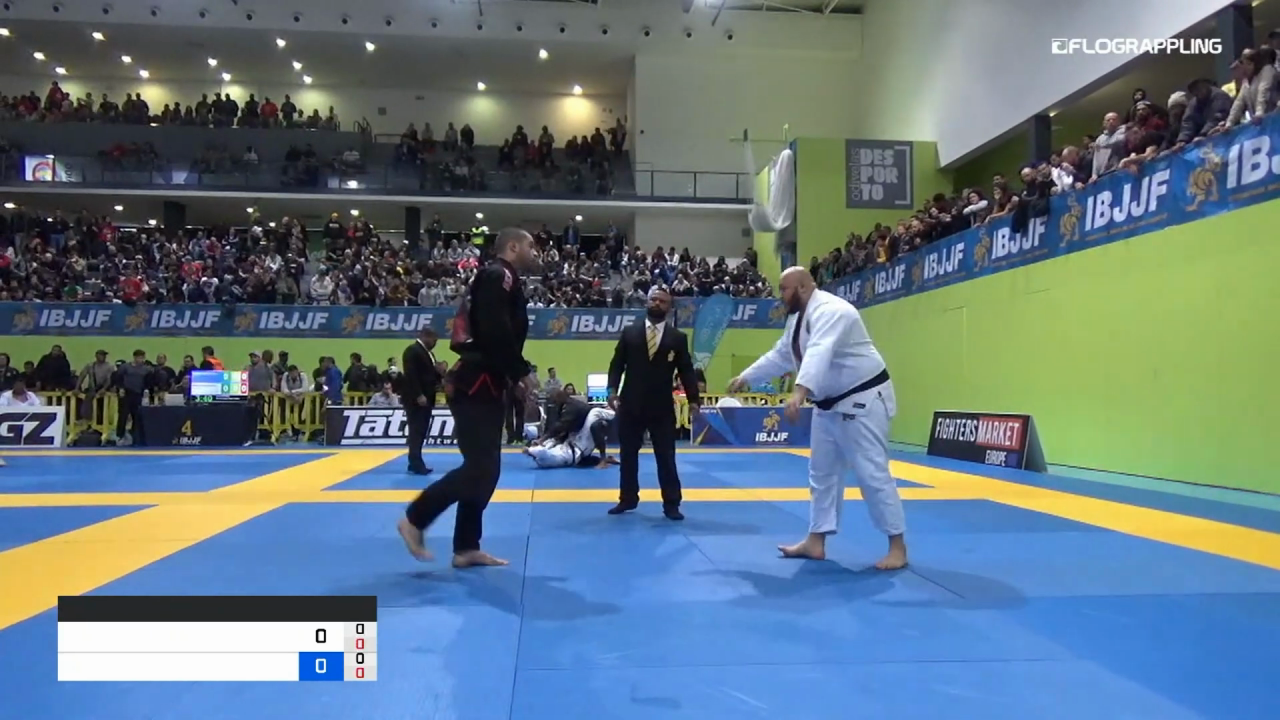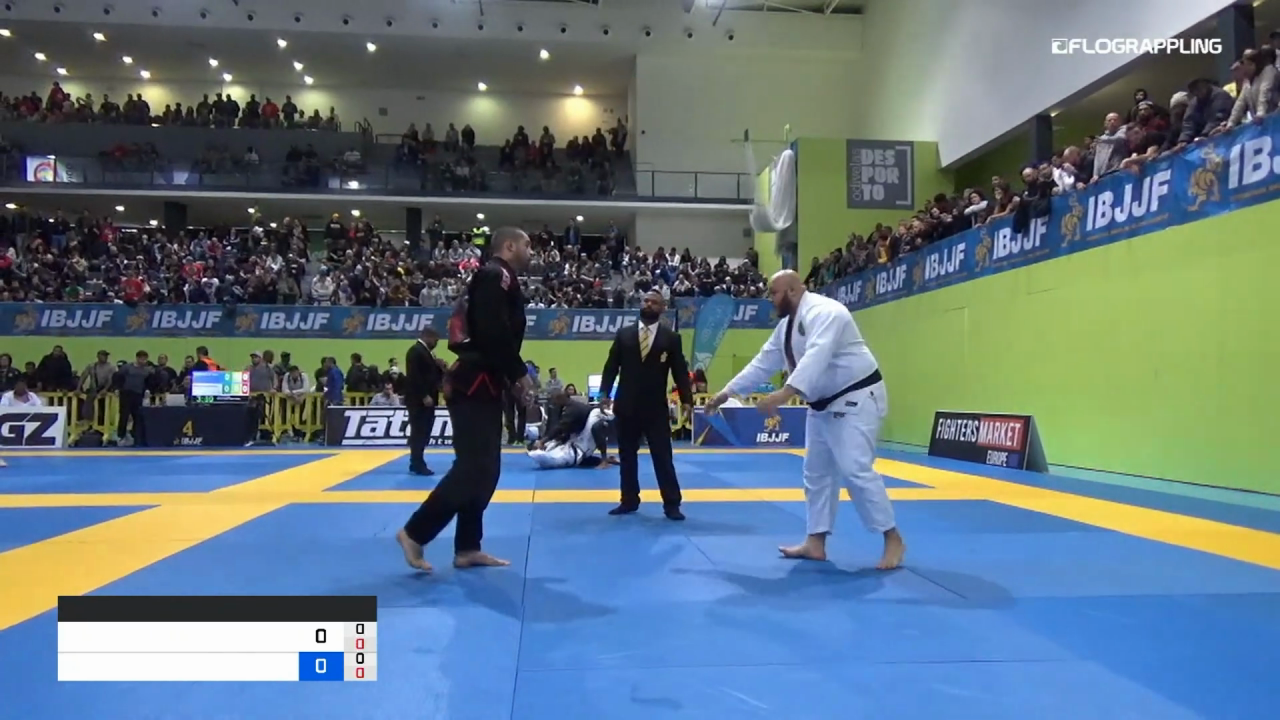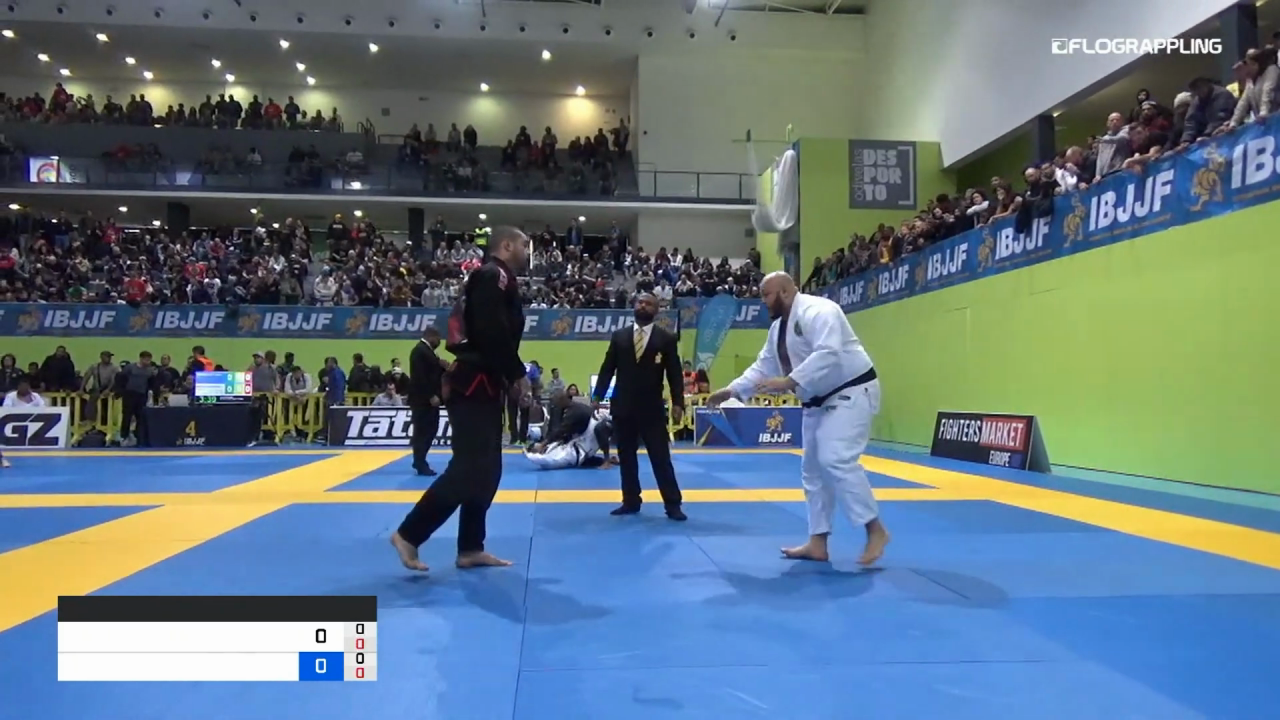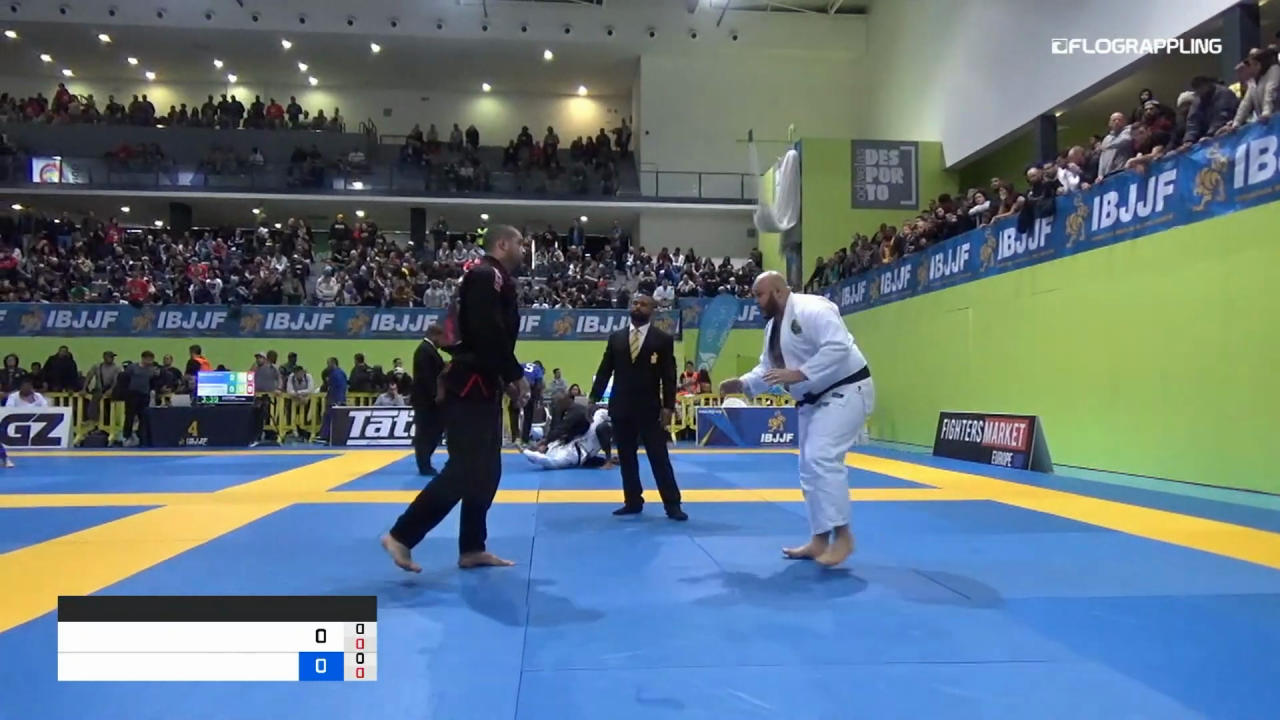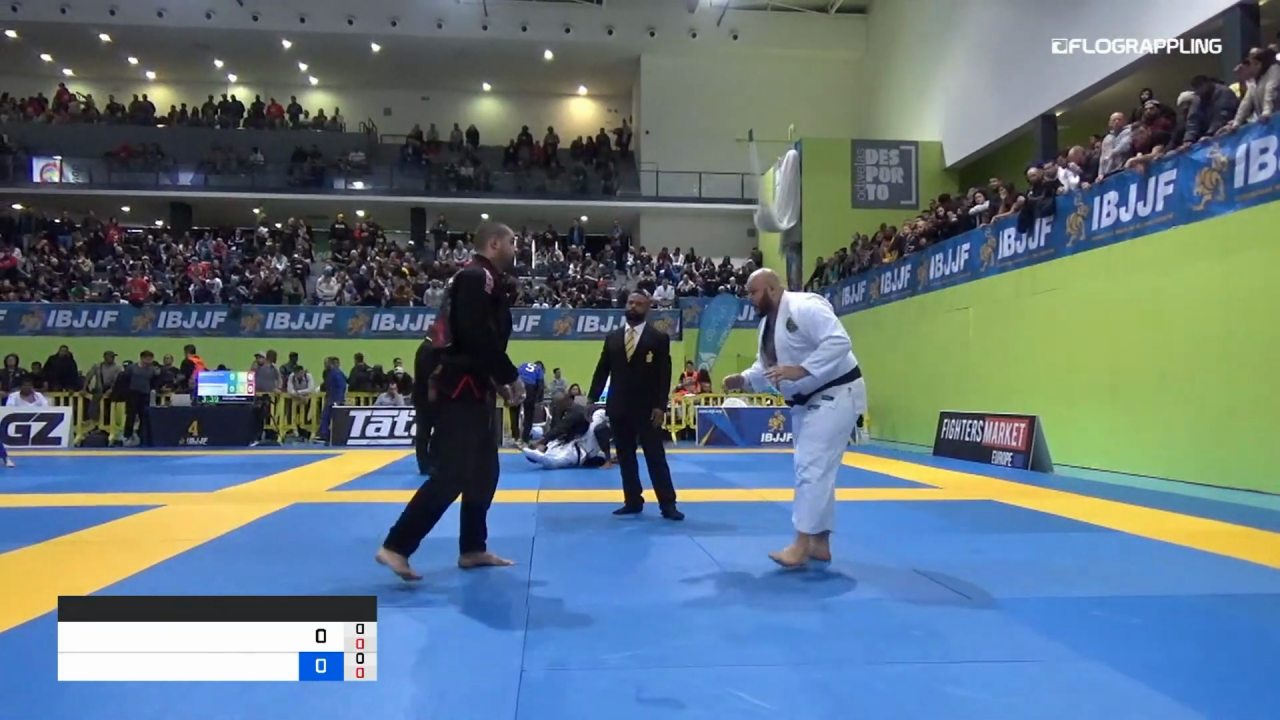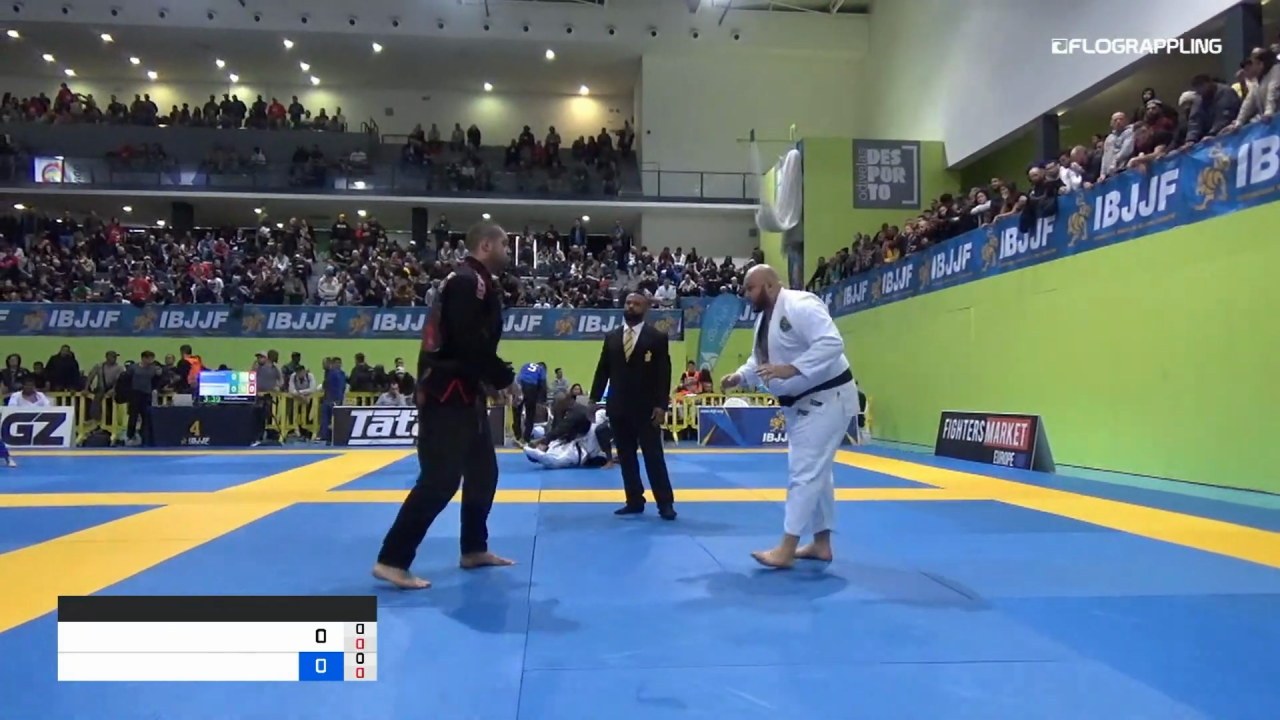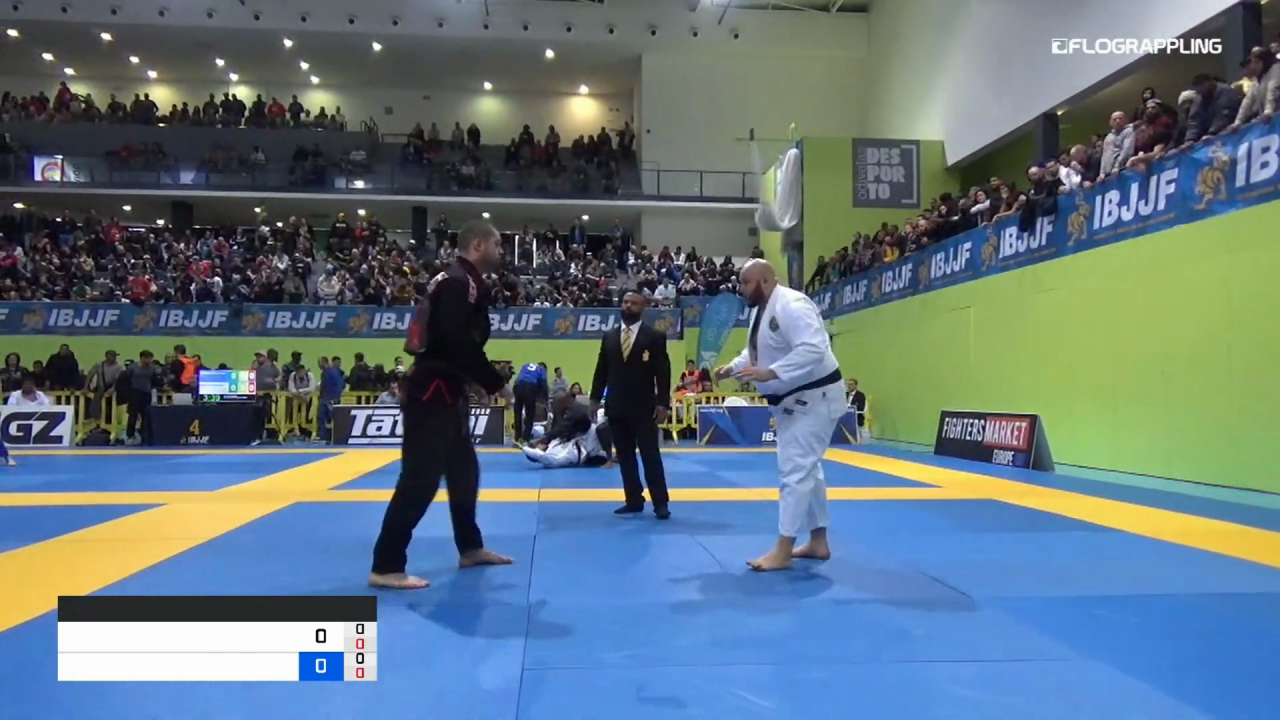
dt=0.1s
person 1, frame 1
left shoulder: (498, 280)
right shoulder: (498, 277)
right elbow: (495, 334)
left wrist: (513, 377)
right wrist: (520, 372)
left hip: (482, 384)
right hip: (477, 385)
left knee: (484, 469)
right knee: (478, 468)
left ankle: (466, 547)
right ankle: (416, 519)
person 1, frame 2
left shoulder: (496, 280)
right shoulder: (496, 276)
right elbow: (494, 333)
left wrist: (512, 378)
right wrist: (518, 373)
left hip: (481, 383)
right hip: (475, 385)
left knee: (483, 470)
right knee: (476, 469)
left ankle: (467, 548)
right ankle: (415, 532)
person 1, frame 3
left shoulder: (493, 280)
right shoulder: (493, 276)
right elbow: (492, 334)
left wrist: (509, 378)
right wrist: (517, 373)
left hip: (481, 384)
right hip: (475, 386)
left knee: (486, 470)
right knee: (470, 469)
left ankle: (471, 548)
right ankle: (409, 535)
person 1, frame 4
left shoulder: (490, 280)
right shoulder: (487, 277)
right elbow: (488, 335)
left wrist: (506, 379)
right wrist: (514, 374)
left hip: (477, 385)
right hip: (470, 387)
left knee: (485, 471)
right knee: (466, 471)
left ankle: (473, 549)
right ankle: (401, 536)
person 1, frame 5
left shoulder: (479, 279)
right shoulder: (477, 278)
right elbow: (479, 337)
left wrist: (498, 379)
right wrist: (508, 375)
left hip: (470, 388)
right hip: (460, 390)
left knee: (483, 471)
right knee: (452, 474)
left ankle: (473, 548)
right ankle: (396, 548)
person 1, frame 6
left shoulder: (473, 281)
right shoulder: (469, 282)
right elbow: (472, 343)
left wrist: (488, 381)
right wrist: (504, 378)
left hip: (460, 391)
right hip: (449, 393)
left knee: (483, 472)
right knee: (440, 479)
left ankle: (474, 549)
right ankle: (392, 560)
person 1, frame 7
left shoulder: (457, 280)
right shoulder: (460, 283)
right elbow: (463, 346)
left wrist: (484, 383)
right wrist: (497, 384)
left hip: (437, 389)
right hip: (432, 393)
left knee: (464, 471)
right knee: (421, 479)
left ankle: (471, 547)
right ankle: (386, 566)
person 2, frame 1
left shoulder: (830, 310)
right shoulder: (798, 319)
left elbow: (820, 353)
right elbow: (780, 357)
left wrist: (799, 393)
right wrist: (745, 378)
left hip: (863, 400)
right hip: (830, 404)
left knee: (872, 472)
right knee: (822, 472)
left ankle: (897, 544)
right ankle: (816, 540)
person 2, frame 2
left shoulder: (823, 312)
right shoulder: (787, 324)
left elbow: (817, 355)
right elbow: (765, 362)
left wrist: (785, 392)
right wrist: (727, 391)
left hip: (856, 399)
right hip: (824, 405)
left knee: (854, 470)
right knee: (816, 473)
left ankle: (892, 539)
right ankle: (815, 542)
person 2, frame 3
left shoulder: (816, 311)
right shoulder: (780, 326)
left elbow: (828, 354)
right elbow: (764, 366)
left wrist: (788, 382)
right wrist: (730, 391)
left hip: (851, 394)
right hip: (820, 401)
left knee: (836, 462)
right knee: (814, 470)
left ankle: (875, 530)
right ankle: (818, 542)
person 2, frame 4
left shoulder: (812, 309)
right shoulder: (774, 325)
left elbow: (837, 348)
right elbow: (768, 368)
left wrist: (799, 374)
right wrist: (742, 384)
left hip: (845, 392)
right hip: (814, 400)
left knee: (821, 459)
right knee: (810, 470)
left ankle: (842, 535)
right ankle: (820, 541)
person 2, frame 5
left shoulder: (806, 306)
right shoulder: (767, 321)
left elbow: (838, 342)
right elbow: (765, 364)
left wrist: (801, 370)
right wrist: (744, 379)
left hip: (836, 395)
right hip: (808, 400)
left knee: (813, 466)
right knee: (813, 467)
left ankle: (801, 545)
right ankle: (820, 543)
person 2, frame 6
left shoulder: (801, 306)
right shoulder: (764, 318)
left elbow: (831, 344)
right elbow: (759, 360)
left wrist: (792, 369)
right wrist: (740, 376)
left hip: (826, 398)
right hip: (800, 401)
left knee: (805, 470)
right knee: (813, 470)
left ankle: (787, 548)
right ankle: (821, 543)
person 2, frame 7
left shoulder: (792, 306)
right shoulder: (760, 310)
left elbow: (813, 351)
right elbow: (755, 351)
left wrist: (768, 373)
right wrist: (734, 367)
left hip: (813, 398)
right hip: (792, 399)
left knee: (795, 470)
right knee: (806, 469)
left ankle: (783, 550)
right ankle: (818, 541)
person 3, frame 1
left shoulder: (677, 338)
right shoulder: (629, 333)
left elbow: (686, 370)
right elbow: (617, 364)
left wrist: (693, 398)
right wrist: (613, 390)
left hip: (662, 406)
right hip: (631, 404)
left knee: (666, 456)
right knee: (628, 454)
left ankle: (671, 504)
right ankle: (628, 499)
person 3, frame 2
left shoulder: (671, 338)
right shoulder: (623, 334)
left elbow: (680, 371)
right elbow: (611, 366)
left wrist: (686, 399)
right wrist: (604, 392)
left hip: (656, 407)
right hip: (626, 406)
left knee: (662, 456)
right knee: (627, 455)
left ankle: (672, 504)
right ankle: (629, 500)
person 3, frame 3
left shoulder: (666, 339)
right shoulder: (619, 336)
left elbow: (675, 374)
right elbow: (607, 368)
left wrist: (677, 403)
right wrist: (598, 396)
left hip: (652, 408)
right hip: (623, 407)
left knee: (660, 456)
right knee: (626, 456)
left ankle: (672, 504)
right ankle: (631, 501)
person 3, frame 4
left shoulder: (663, 339)
right shoulder: (616, 337)
left elbow: (669, 374)
right elbow: (605, 369)
left wrist: (668, 405)
right wrist: (594, 397)
left hip: (649, 408)
right hip: (621, 407)
left knee: (659, 456)
right knee: (626, 456)
left ankle: (672, 504)
right ankle: (633, 501)
person 3, frame 5
left shoulder: (658, 338)
right shoulder: (612, 337)
left elbow: (664, 374)
right elbow: (602, 370)
left wrist: (660, 405)
right wrist: (592, 398)
left hip: (646, 408)
right hip: (618, 407)
left knee: (655, 455)
right knee: (625, 456)
left ankle: (667, 503)
right ankle: (633, 501)
person 3, frame 6
left shoulder: (657, 337)
right shoulder: (611, 337)
left elbow: (663, 373)
right elbow: (602, 370)
left wrist: (661, 405)
right wrist: (594, 399)
left hip: (645, 408)
right hip: (618, 407)
left knee: (653, 455)
right knee: (625, 456)
left ankle: (665, 502)
right ankle: (634, 501)
person 3, frame 7
left shoulder: (655, 337)
right shoulder: (609, 337)
left elbow: (663, 372)
right elbow: (601, 370)
left wrist: (662, 402)
right wrist: (595, 399)
left hip: (643, 407)
right hip: (616, 406)
left knee: (649, 453)
right knee: (624, 455)
left ankle: (660, 501)
right ankle: (633, 500)
